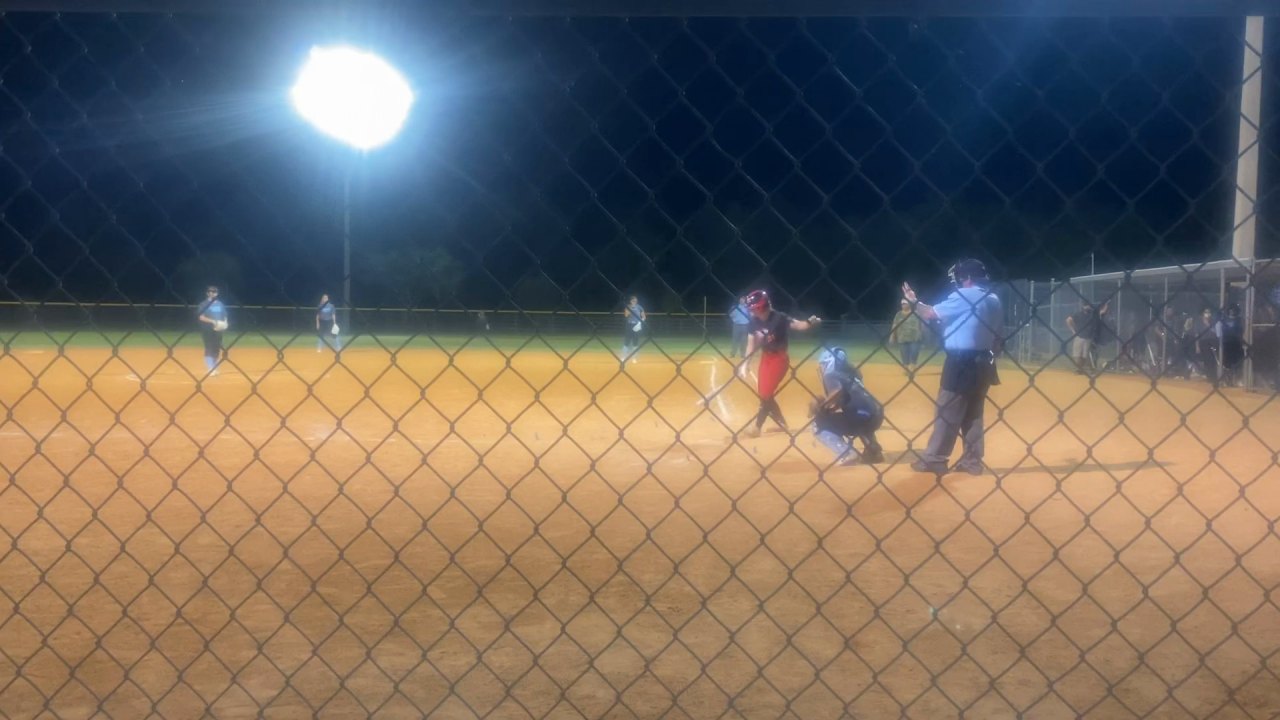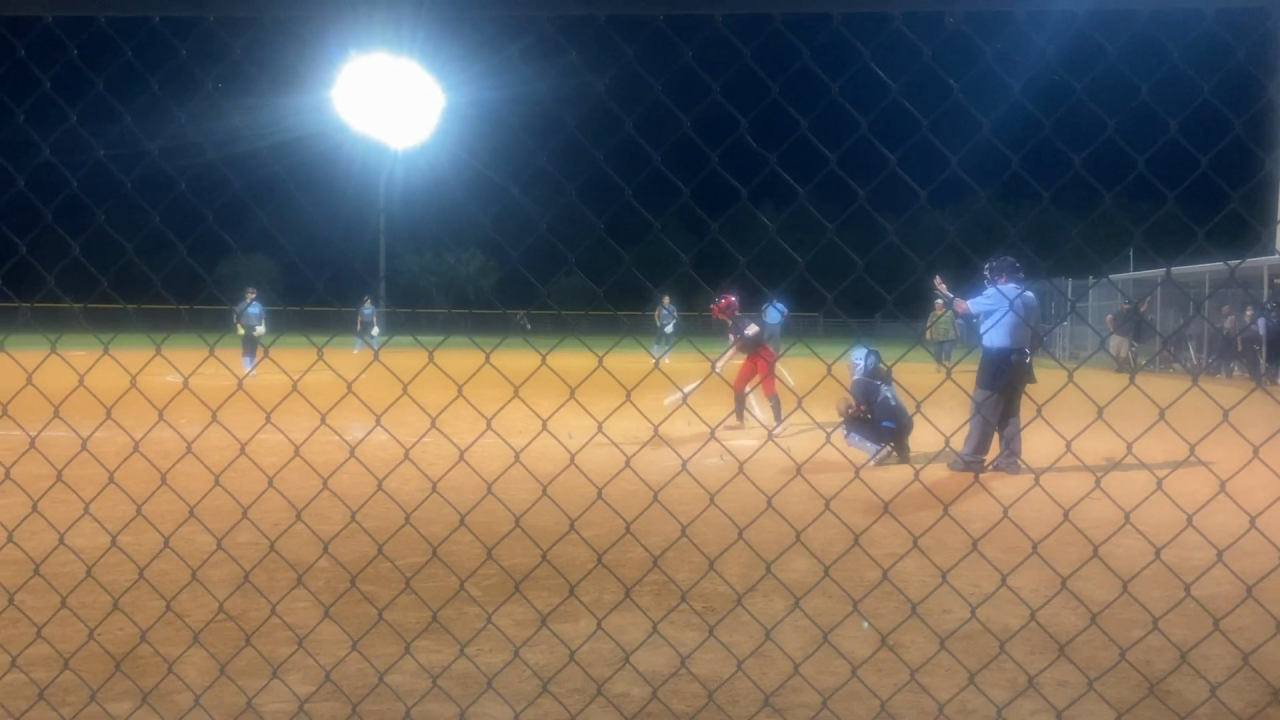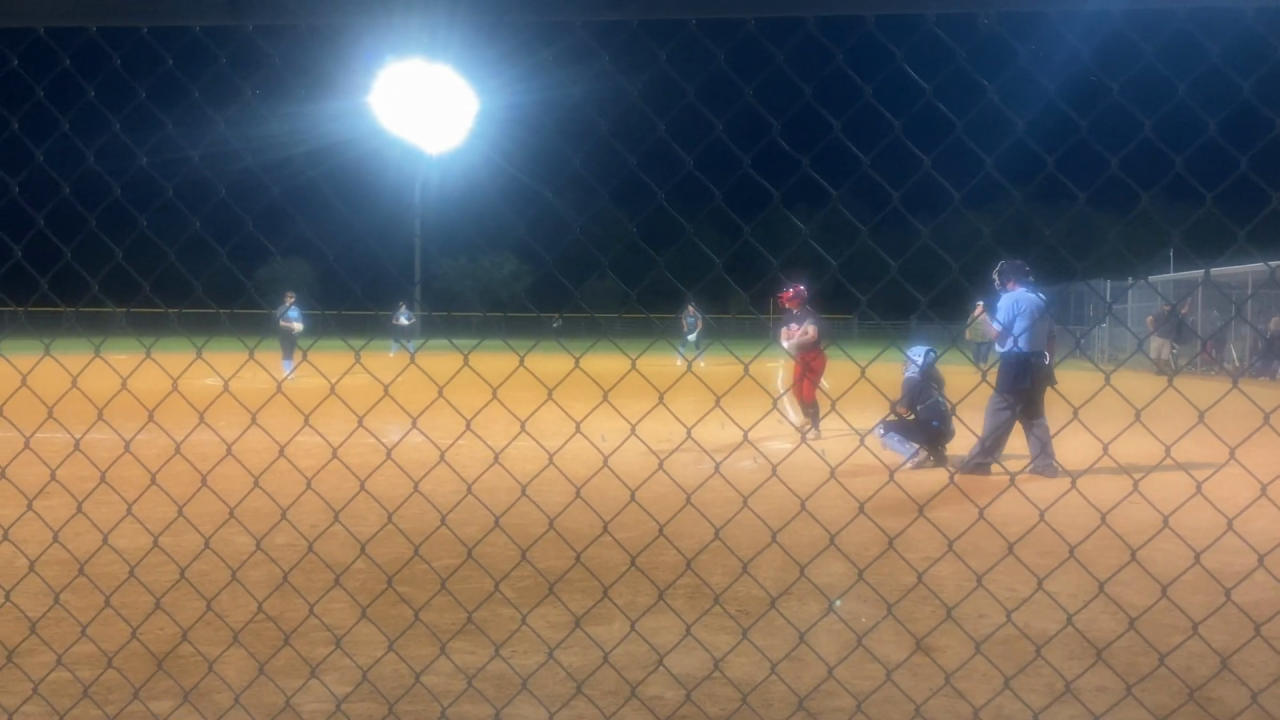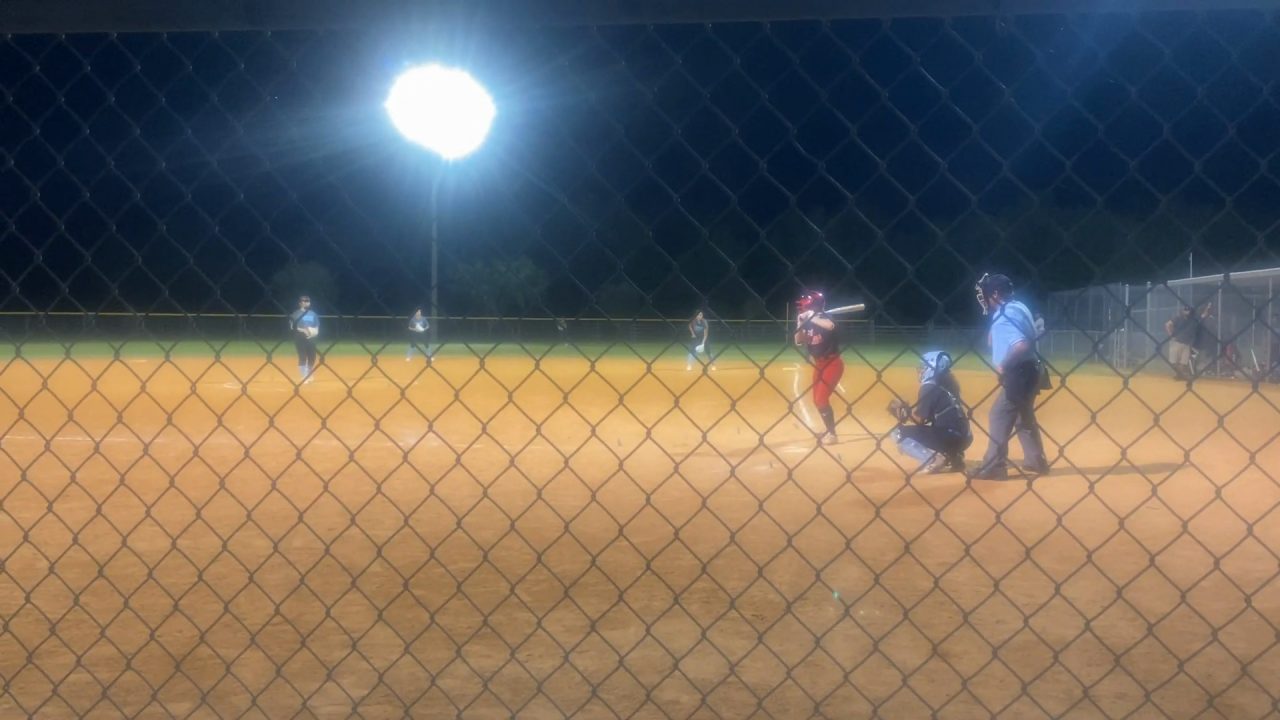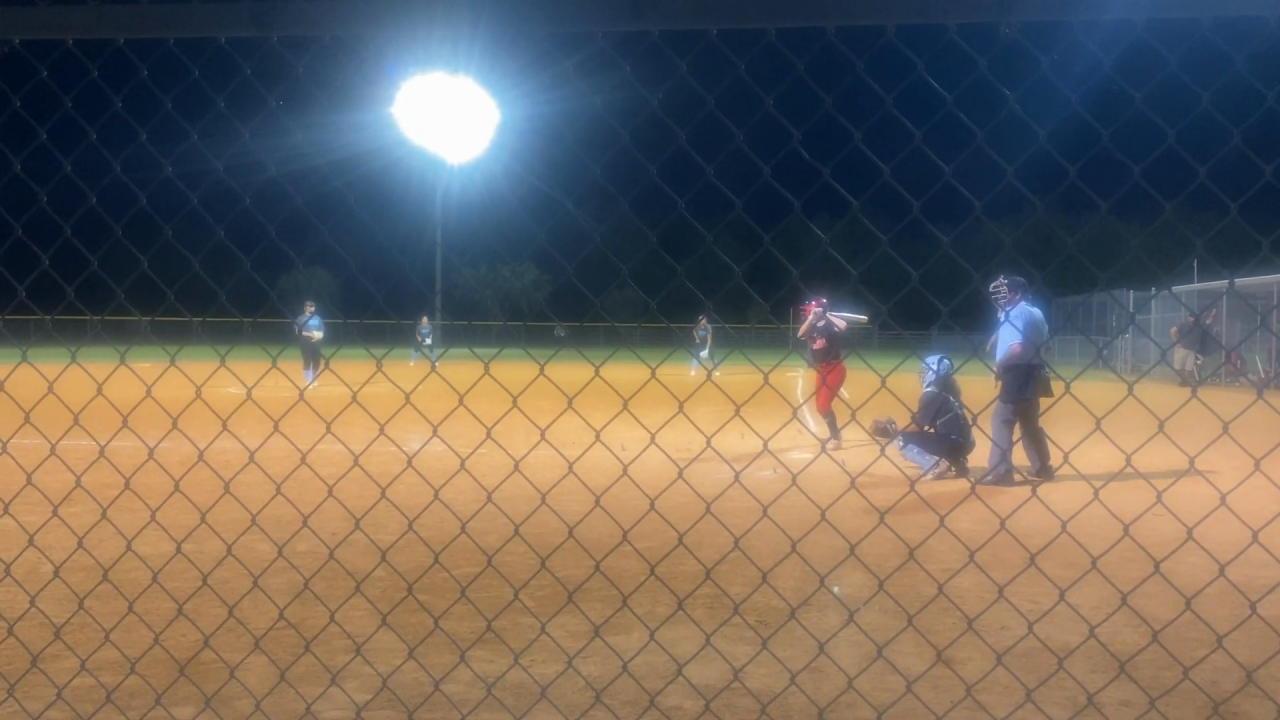
dt=1s
person 1, frame 1
left shoulder: (963, 296)
right shoulder: (994, 300)
left elbow: (930, 314)
right elbow: (997, 337)
left wrist: (913, 300)
right wrist: (988, 360)
left hip: (961, 362)
right hip: (983, 363)
left knee: (947, 412)
right knee: (973, 413)
left ankle: (934, 459)
right ankle: (972, 460)
person 1, frame 2
left shoulder: (998, 293)
right shoulder: (1031, 298)
left elbow: (963, 308)
right elbow: (1036, 336)
left wrist: (946, 293)
right wrist: (1027, 360)
left hip: (997, 360)
right hip: (1020, 361)
left knee: (983, 410)
right knee: (1010, 412)
left ankle: (971, 458)
right ankle: (1009, 459)
person 1, frame 3
left shoulder: (1010, 299)
right shoulder: (1041, 299)
left elbow: (996, 334)
right elbow: (1050, 336)
left wrist: (985, 317)
right wrist: (1045, 360)
left hip: (1015, 365)
right hip: (1038, 364)
left knee: (998, 413)
right knee: (1034, 415)
left ankle: (980, 461)
right ankle: (1045, 463)
person 1, frame 4
left shoulder: (1006, 313)
right shoulder: (1019, 307)
left elbow: (1021, 346)
left wrist: (1003, 365)
left hip: (1019, 374)
right hip: (1029, 372)
left knee: (1000, 417)
right knee: (1024, 417)
left ankle: (994, 466)
right ankle: (1036, 461)
person 1, frame 5
left shoulder: (1015, 313)
right shoulder: (1036, 313)
left elbow: (1016, 348)
right elbow: (1043, 345)
left wrist: (998, 366)
left hip: (1018, 375)
right hip: (1034, 374)
left knee: (1002, 421)
right knee: (1030, 422)
left ankle: (1000, 472)
right ankle: (1042, 467)
